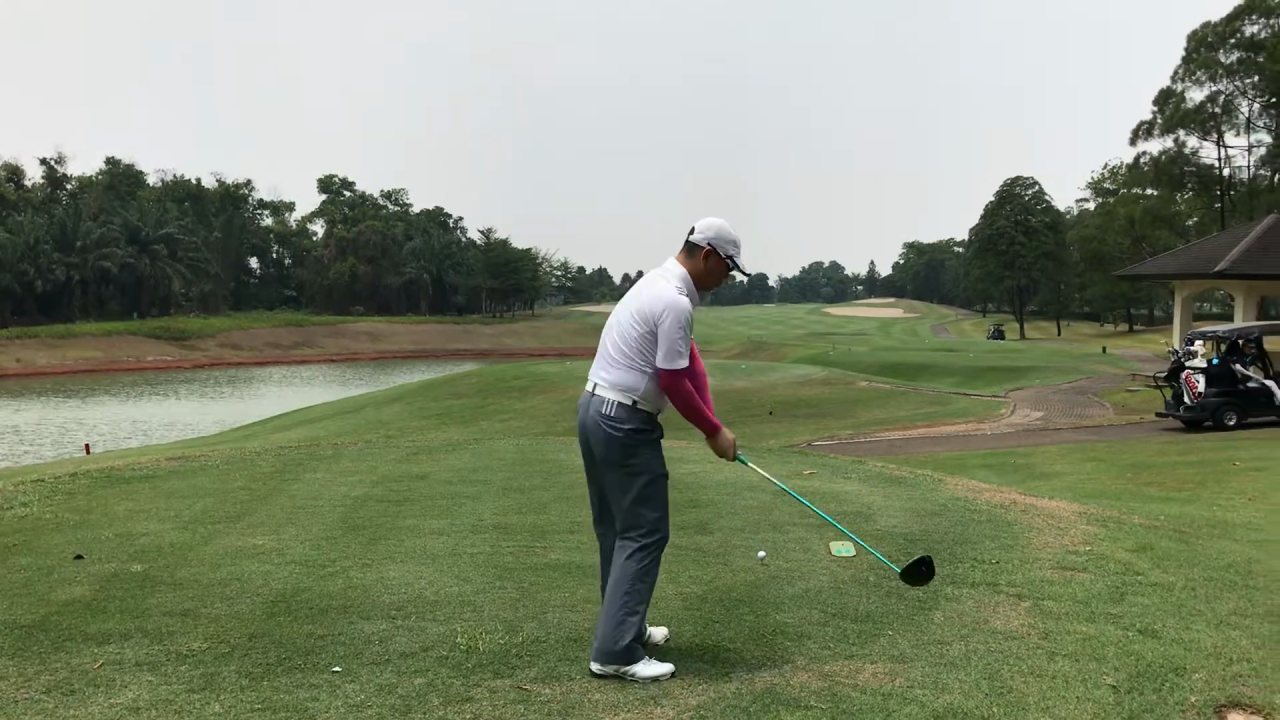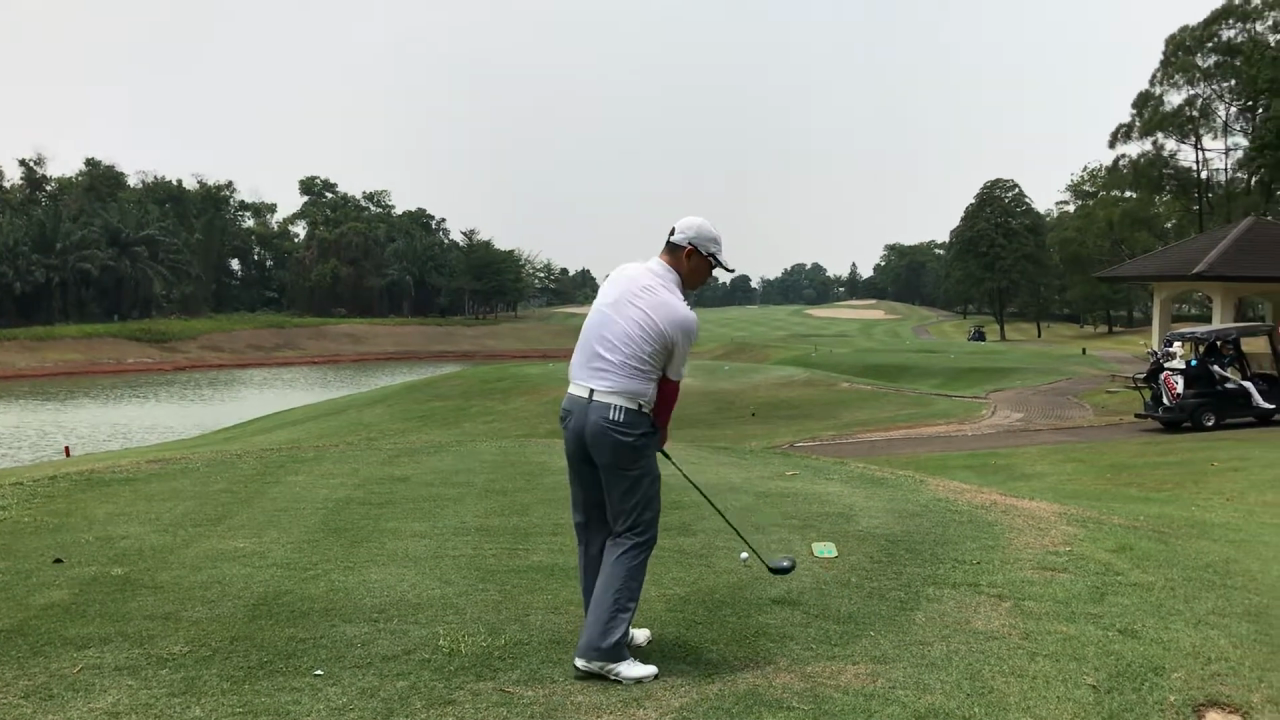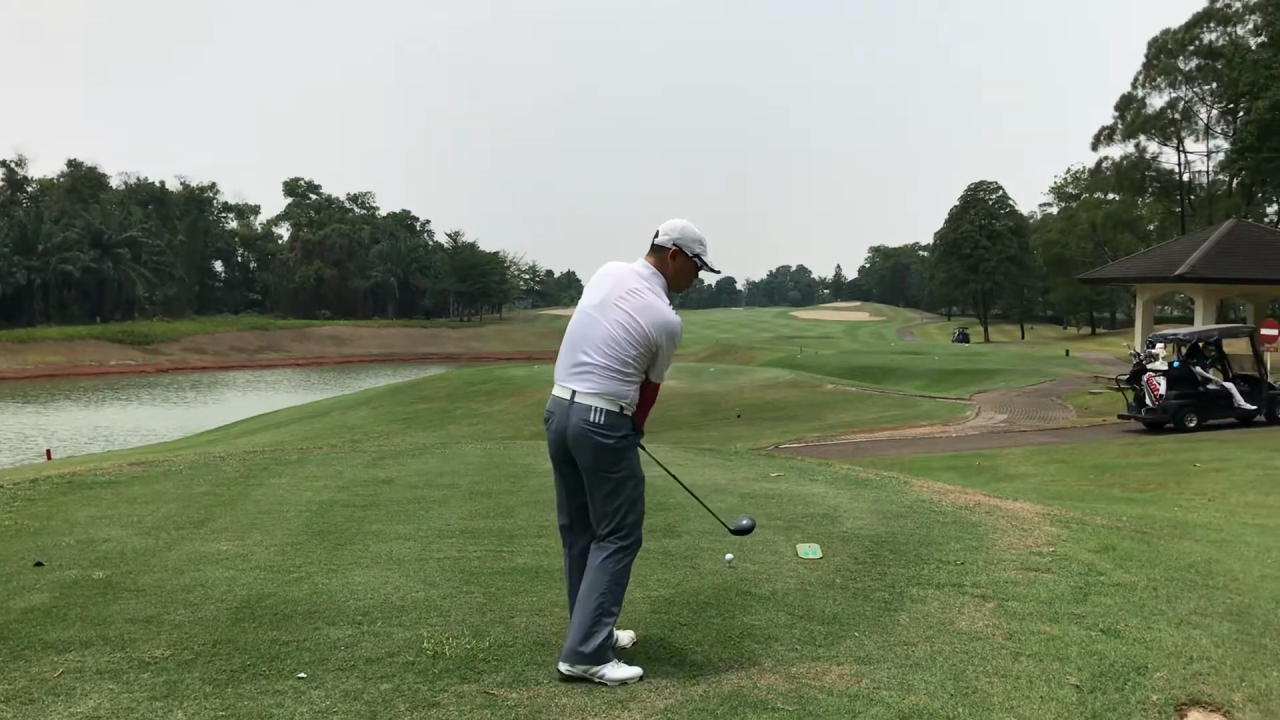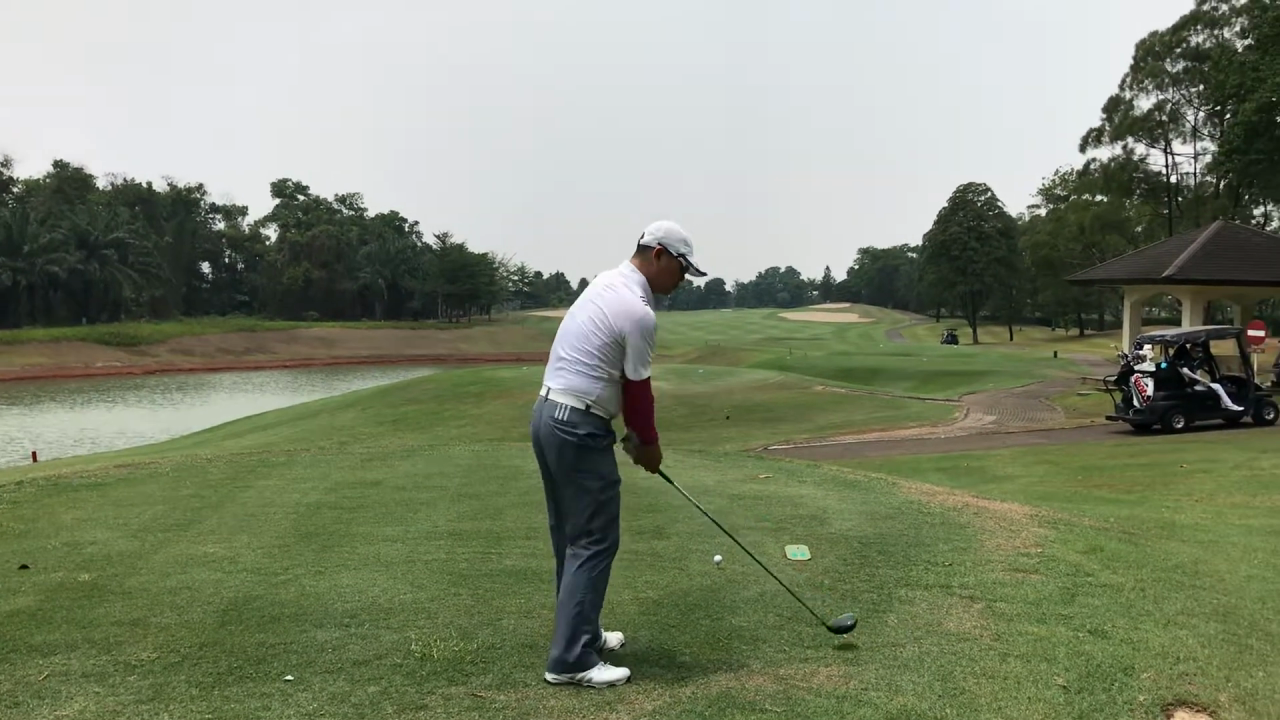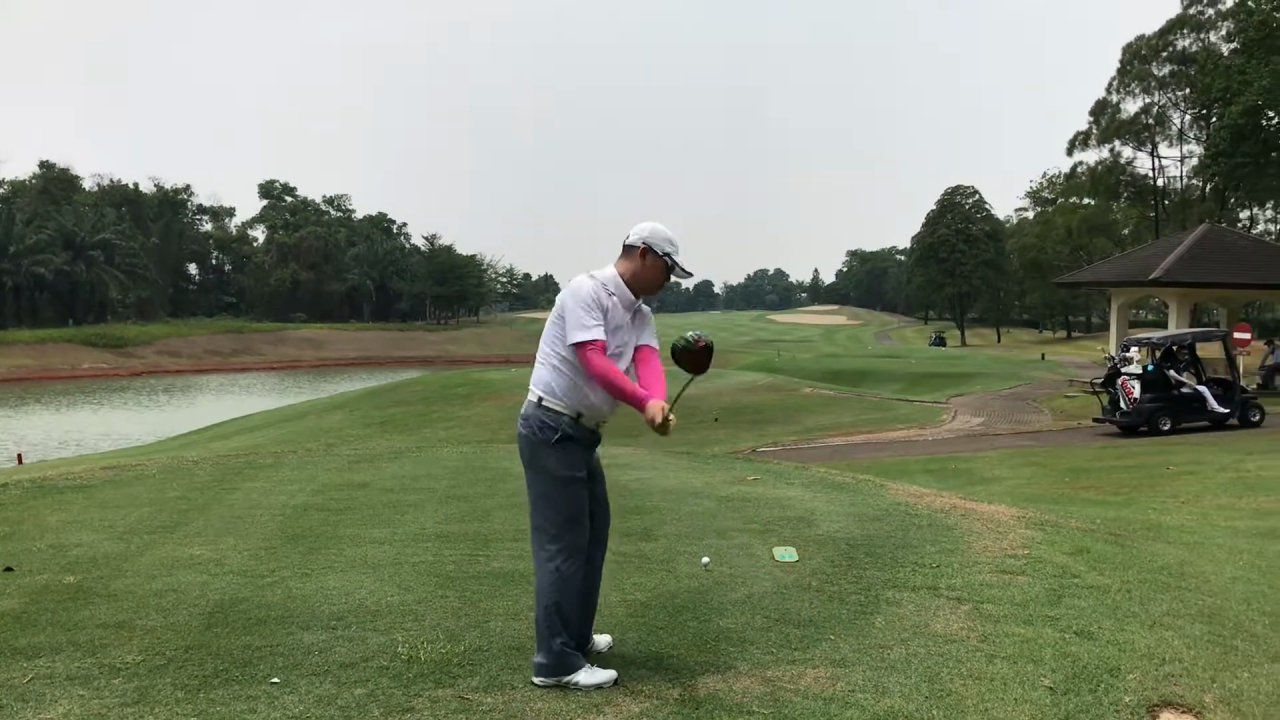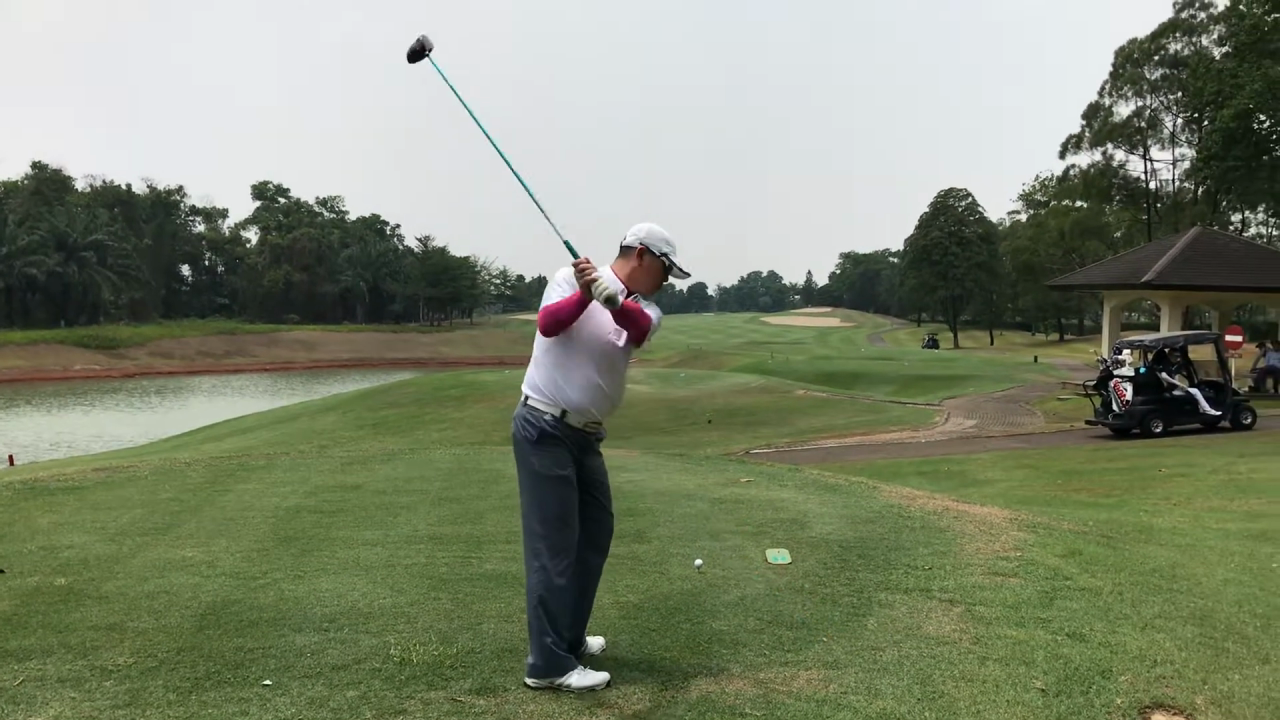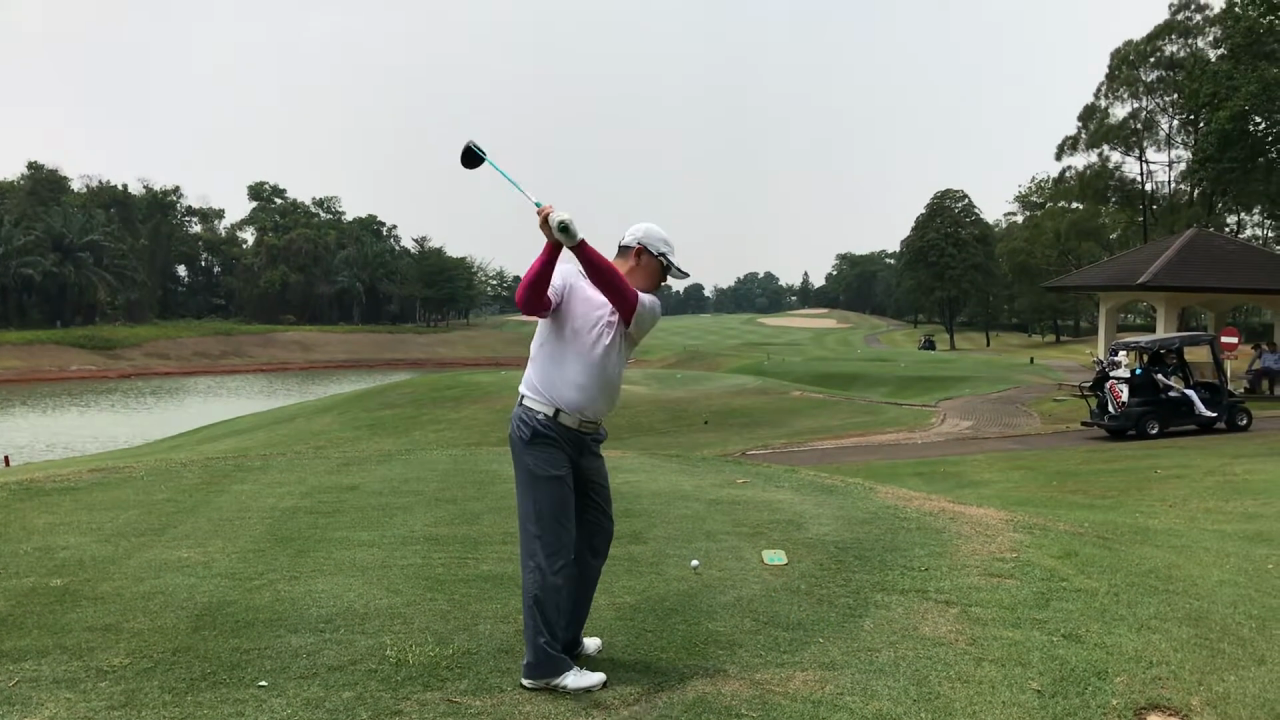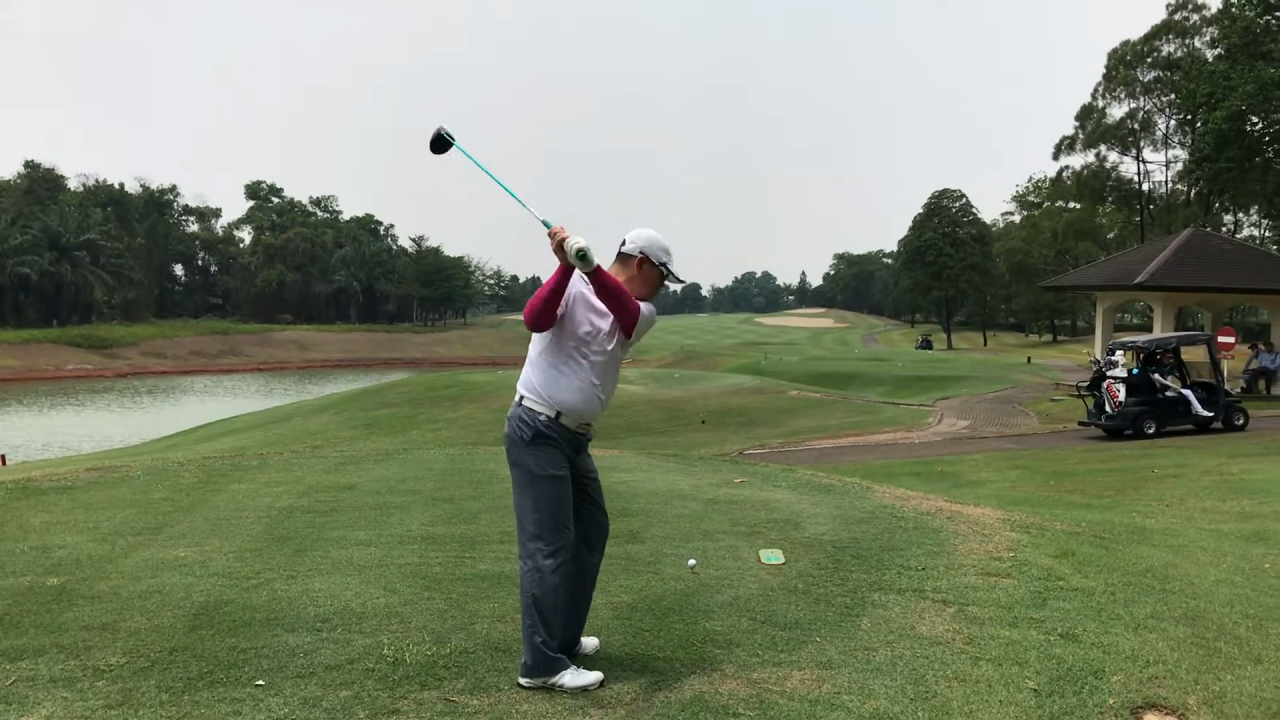
dt=0.2s
person 1, frame 1
left shoulder: (659, 282)
right shoulder: (676, 304)
left elbow: (692, 362)
right elbow: (672, 385)
left wrist: (710, 419)
right wrist: (715, 432)
left hip: (594, 410)
right hip: (625, 422)
left knee: (616, 529)
right knee: (643, 535)
left ankle: (622, 626)
right ankle: (614, 651)
person 1, frame 2
left shoulder: (623, 274)
right shoulder: (681, 318)
right elbow: (668, 387)
right wrist: (659, 430)
left hip: (576, 409)
right hip: (620, 423)
left knee: (595, 529)
right knee: (633, 535)
left ankle: (605, 629)
right ankle: (601, 648)
person 1, frame 3
left shoulder: (607, 274)
right shoulder: (665, 320)
right elbow: (648, 389)
right wrist: (634, 423)
left hip: (561, 412)
right hip: (603, 426)
left knee: (581, 532)
right knee: (617, 538)
left ankle: (590, 629)
right ankle: (584, 652)
person 1, frame 4
left shoulder: (609, 285)
right shoulder: (636, 312)
right elbow: (638, 393)
left wrist: (637, 434)
right wrist: (646, 444)
left hip: (555, 419)
right hip: (578, 428)
left knee: (574, 534)
right knee: (592, 541)
left ankle: (580, 633)
right ankle: (569, 659)
person 1, frame 5
left shoulder: (641, 314)
right shoulder: (586, 289)
left elbow: (650, 361)
right elbow: (595, 362)
left wrist: (659, 402)
right wrist: (642, 404)
left hip: (579, 433)
right hip: (552, 429)
left knee: (590, 534)
right knee: (562, 543)
left ankle: (573, 635)
right ankle: (556, 662)
person 1, frame 6
left shoulder: (648, 312)
right shoulder: (571, 282)
left elbow: (635, 325)
right elbow: (547, 324)
left wrist: (608, 290)
right wrist: (586, 294)
left hip: (586, 437)
right hip: (544, 430)
left knee: (594, 537)
right knee: (554, 546)
left ankle: (566, 639)
right ankle: (548, 663)
person 1, frame 7
left shoulder: (646, 309)
right shoulder: (567, 278)
left elbow: (619, 294)
right elbow: (527, 302)
left wrist: (578, 244)
right wrist: (554, 246)
left hip: (585, 437)
right hip: (540, 430)
left knee: (594, 537)
right knee: (550, 546)
left ankle: (564, 638)
right ankle: (544, 664)
person 1, frame 8
left shoulder: (642, 311)
right shoulder: (573, 286)
left elbow: (626, 314)
right elbow: (535, 319)
left wrist: (588, 261)
right wrist: (567, 266)
left hip: (569, 436)
right hip: (537, 431)
left knee: (590, 535)
right knee: (548, 543)
left ankle: (562, 638)
right ankle: (542, 663)
